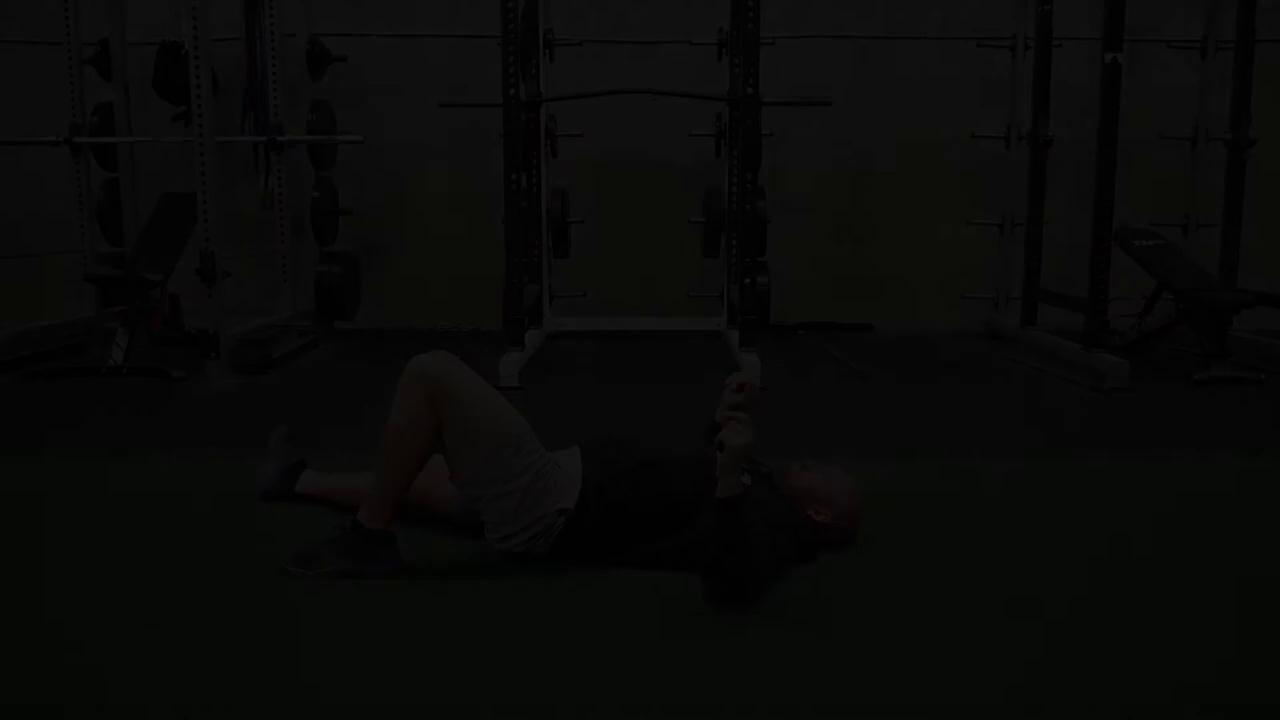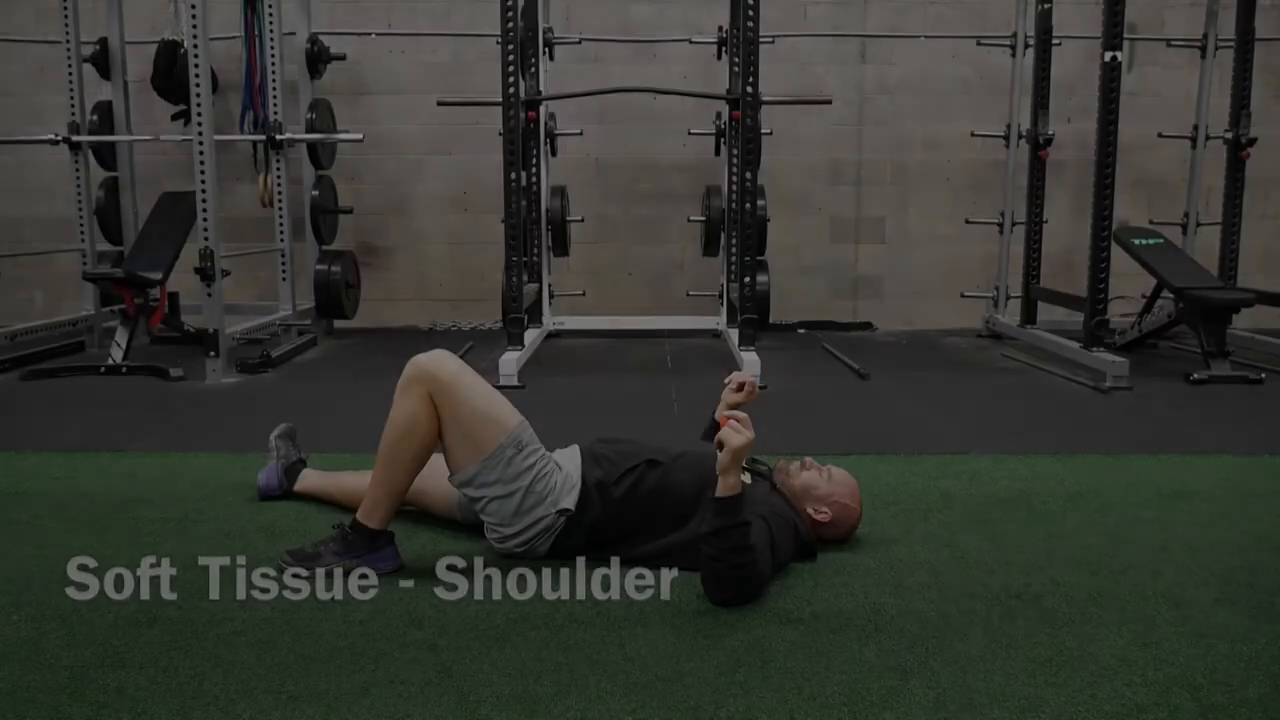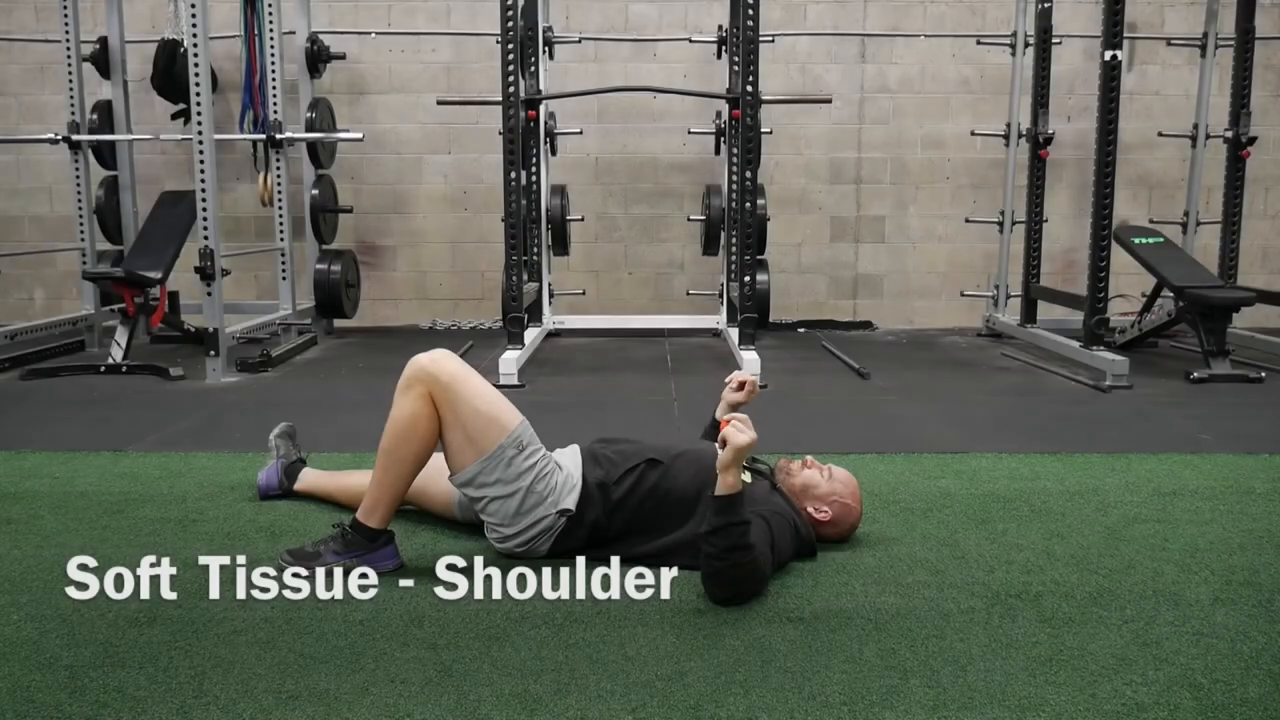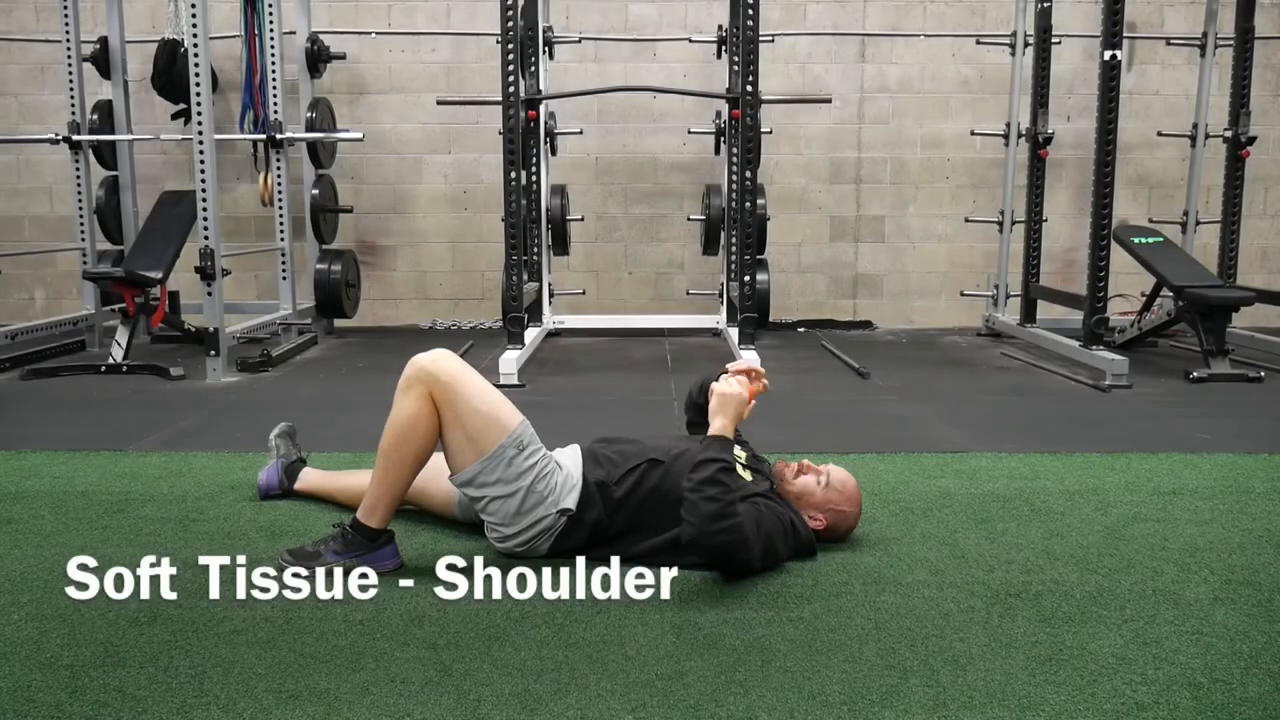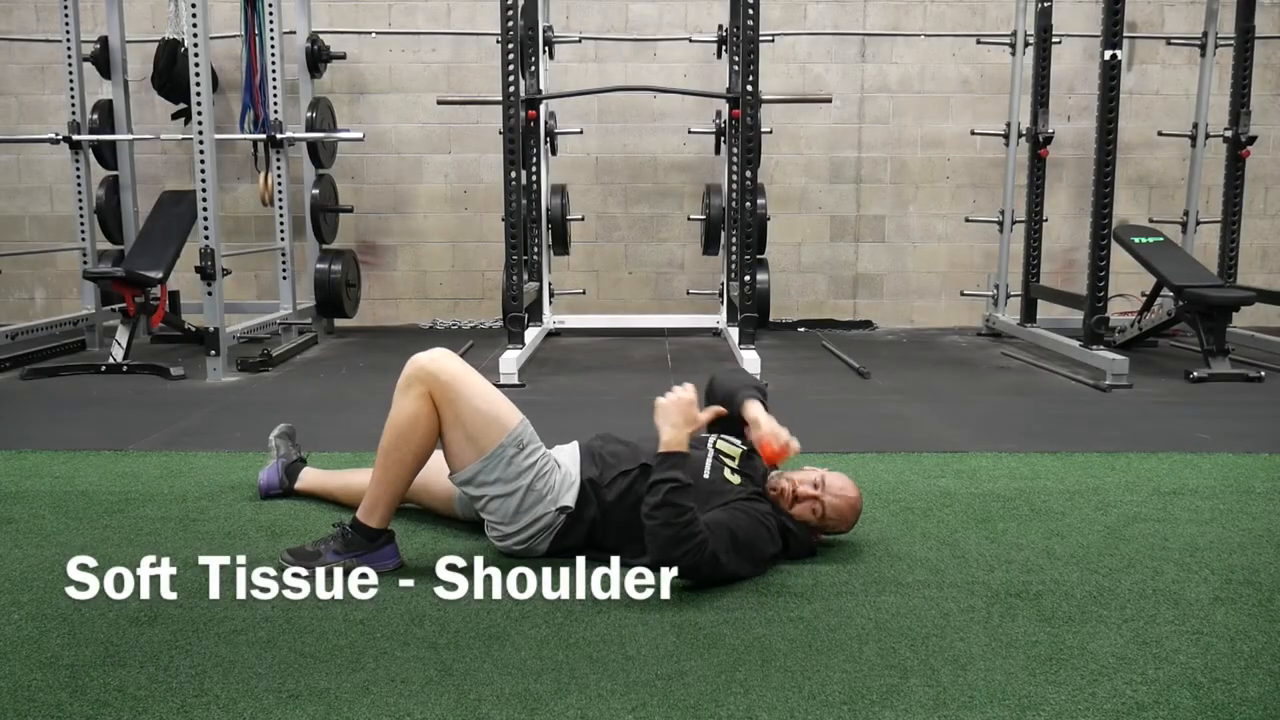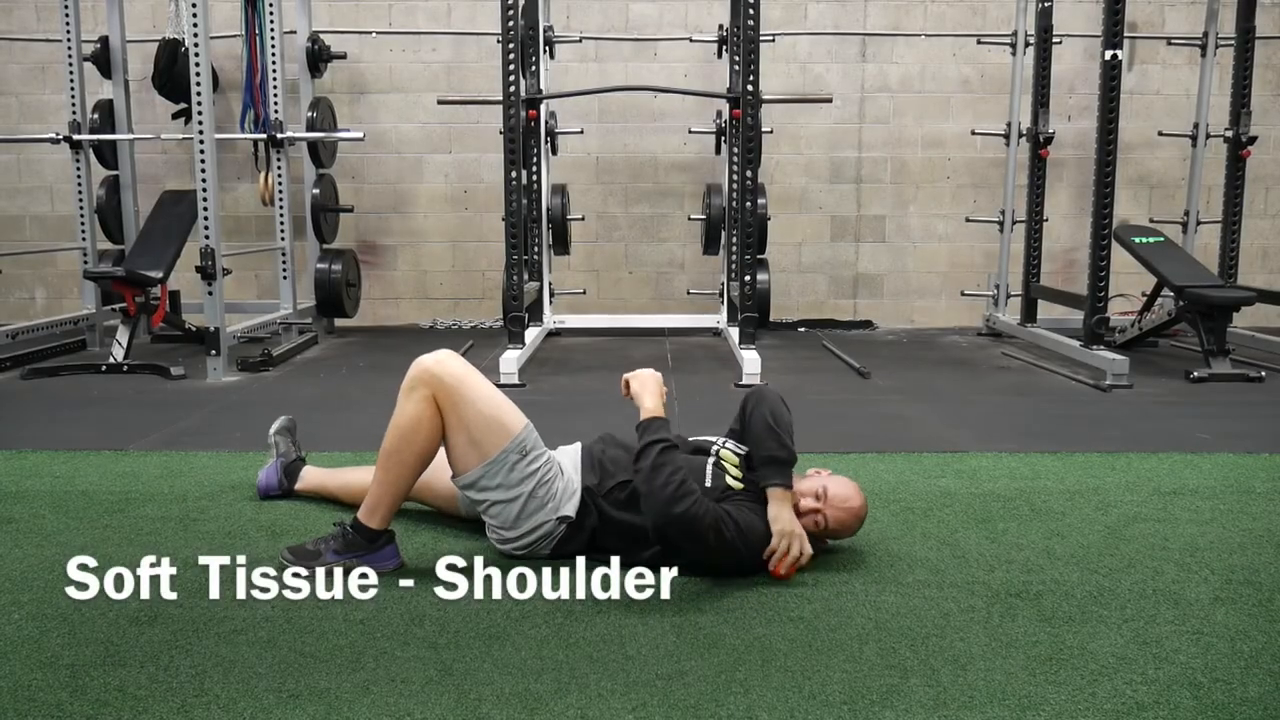
dt=0.4s
person 1, frame 1
left shoulder: (770, 524)
right shoulder: (767, 486)
left elbow: (729, 584)
left wrist: (730, 476)
right wrist: (725, 420)
left hip: (543, 509)
right hip: (558, 483)
left knee: (432, 374)
left ankle: (365, 542)
right ankle: (298, 479)
person 1, frame 2
left shoulder: (771, 520)
right shoulder: (765, 487)
left elbow: (729, 584)
left wrist: (730, 476)
right wrist: (723, 417)
left hip: (541, 508)
right hip: (558, 482)
left knee: (430, 371)
left ankle: (364, 541)
right ankle: (297, 477)
person 1, frame 3
left shoulder: (772, 520)
right shoulder: (766, 486)
left elbow: (728, 582)
left wrist: (731, 475)
right wrist: (724, 414)
left hip: (542, 509)
right hip: (560, 480)
left knee: (430, 369)
left ankle: (365, 540)
right ankle: (296, 476)
person 1, frame 4
left shoulder: (769, 523)
right shoulder: (758, 475)
left elbow: (707, 532)
right elbow: (699, 412)
left wrist: (722, 425)
right wrist: (724, 387)
left hip: (544, 509)
right hip: (560, 479)
left knee: (430, 369)
right knee: (405, 473)
left ankle: (365, 539)
right ankle: (296, 476)
person 1, frame 5
left shoulder: (756, 530)
right shoulder: (759, 468)
left elbow: (674, 554)
right elbow: (723, 383)
left wrist: (675, 443)
right wrist: (757, 411)
left hip: (542, 508)
right hip: (558, 476)
left knee: (430, 370)
right knee: (405, 473)
left ankle: (365, 540)
right ankle: (296, 474)
person 1, frame 6
left shoulder: (747, 535)
right shoulder: (763, 478)
left elbow: (671, 513)
right elbow: (763, 402)
left wrist: (651, 409)
right wrist: (778, 492)
left hip: (542, 513)
right hip: (562, 474)
left knee: (435, 371)
right knee: (409, 470)
left ankle: (365, 539)
right ankle: (296, 474)
